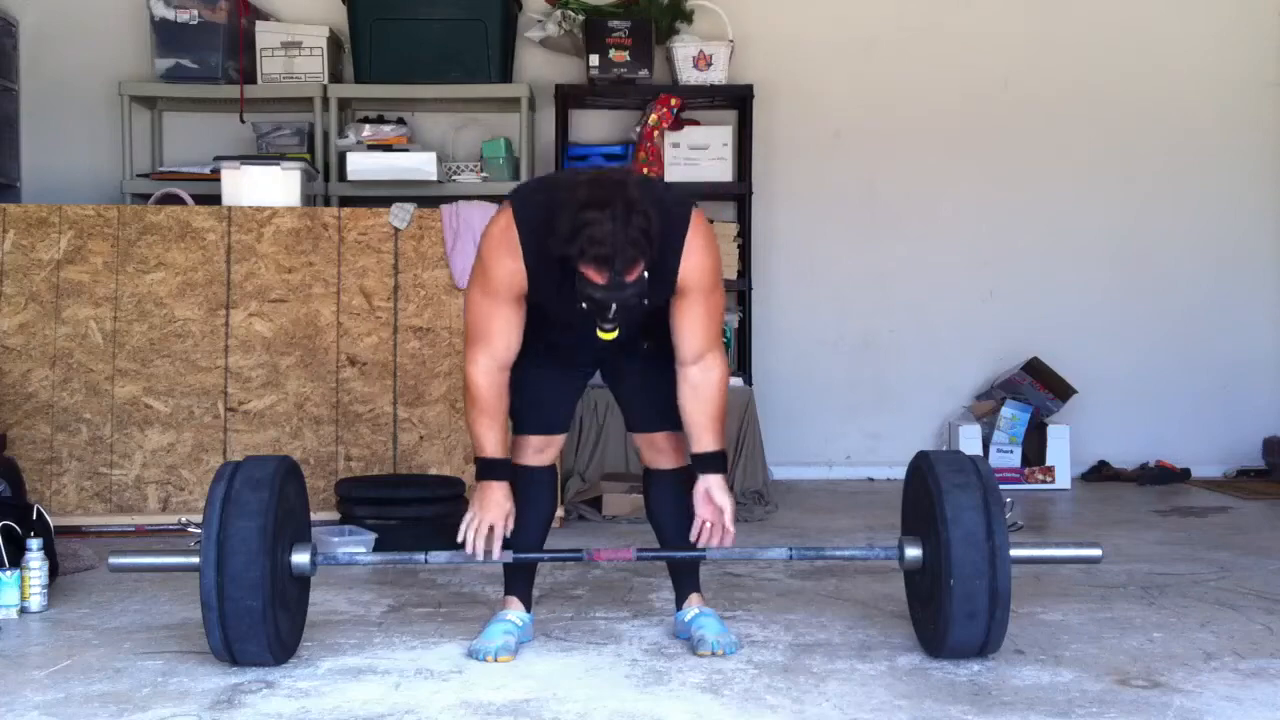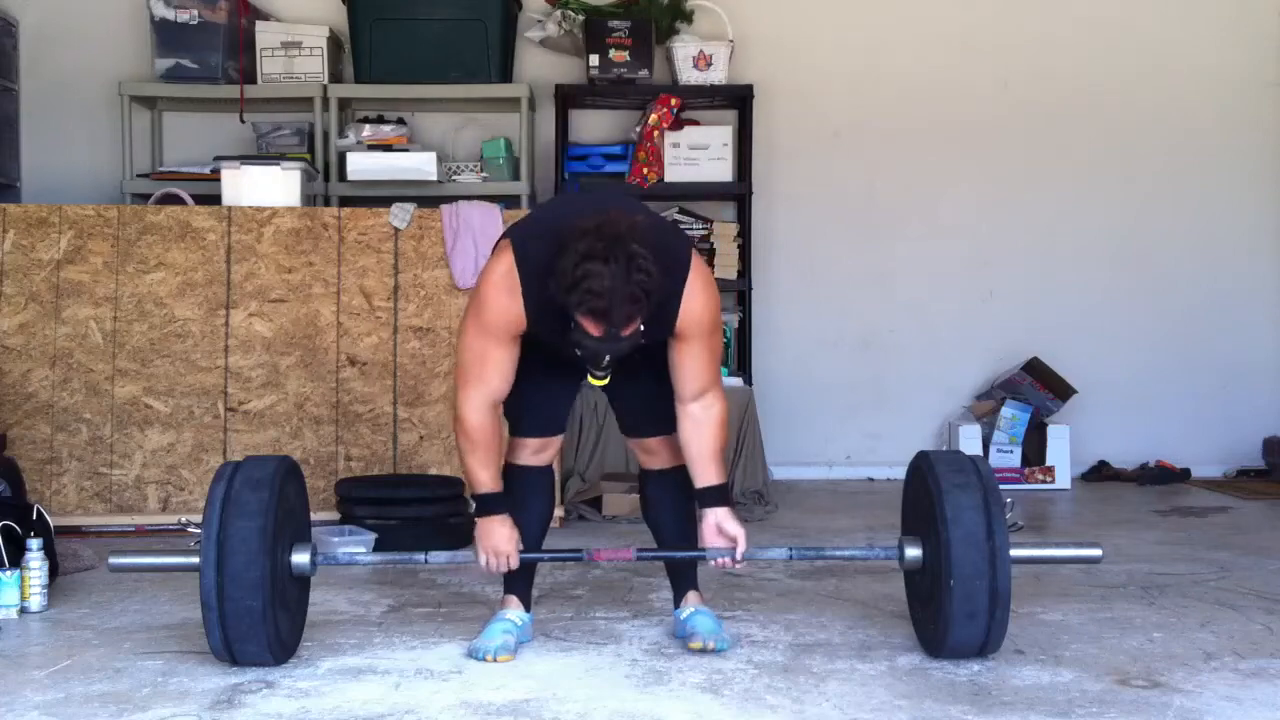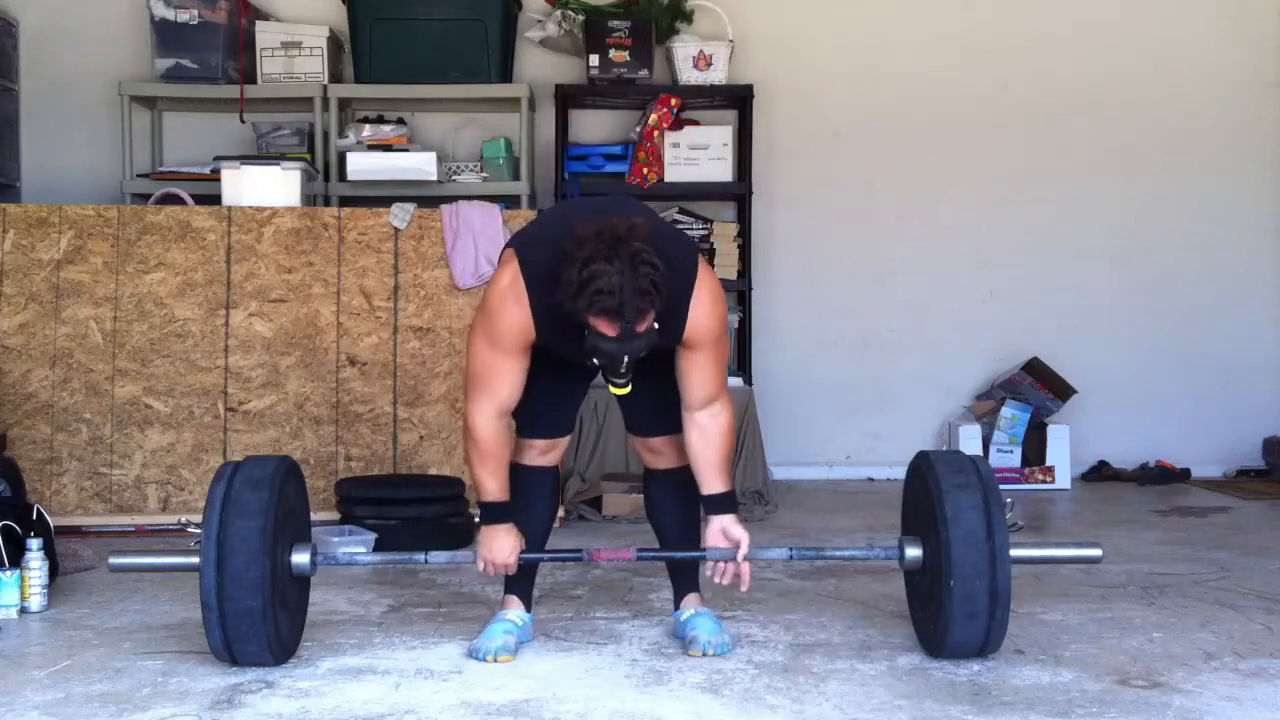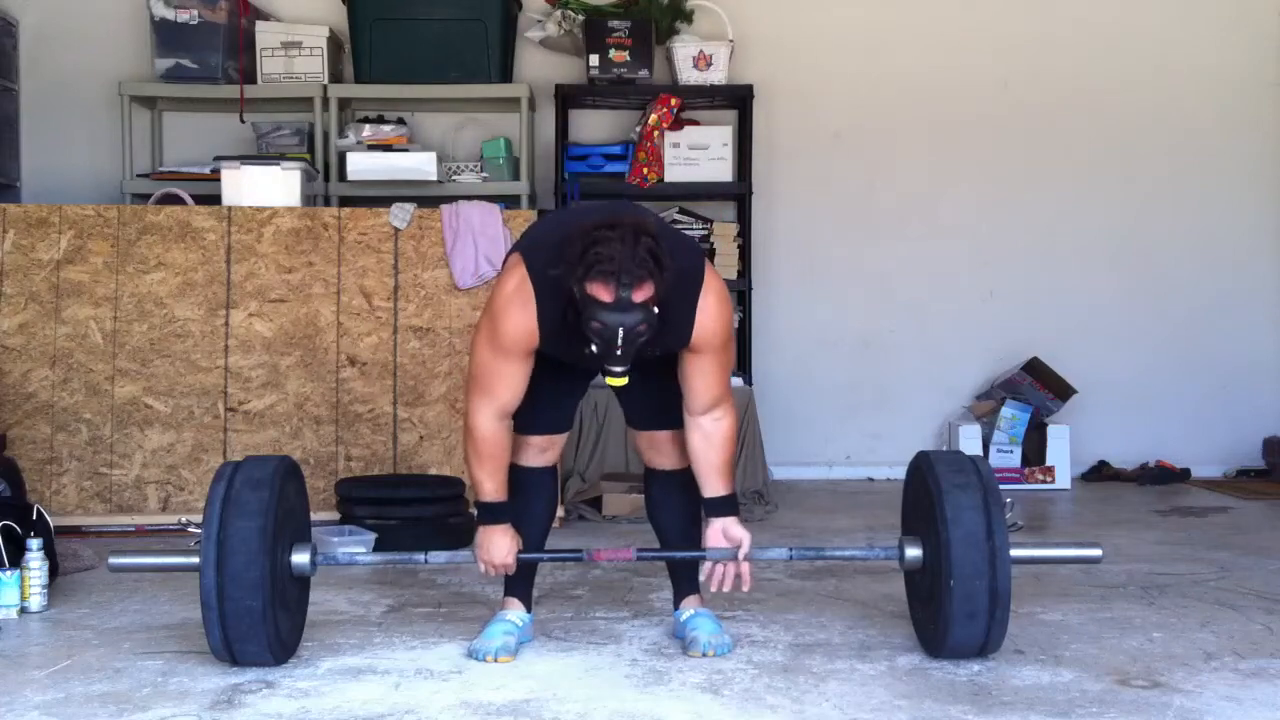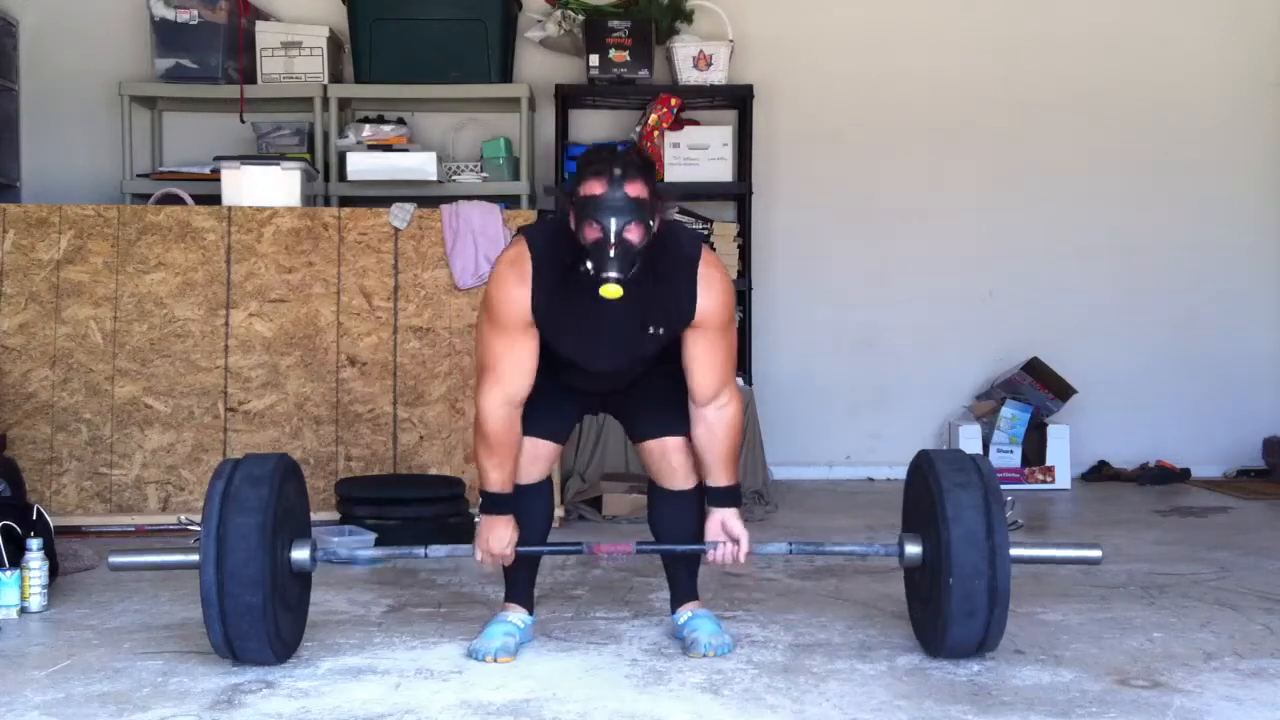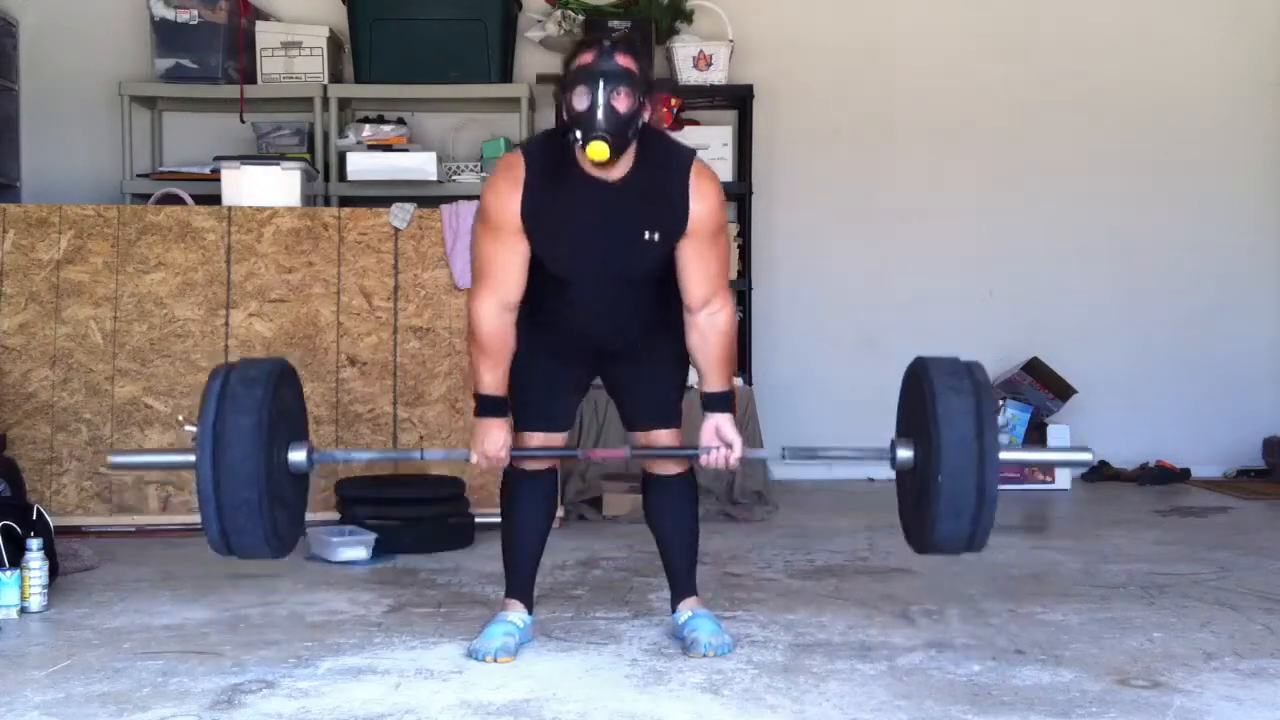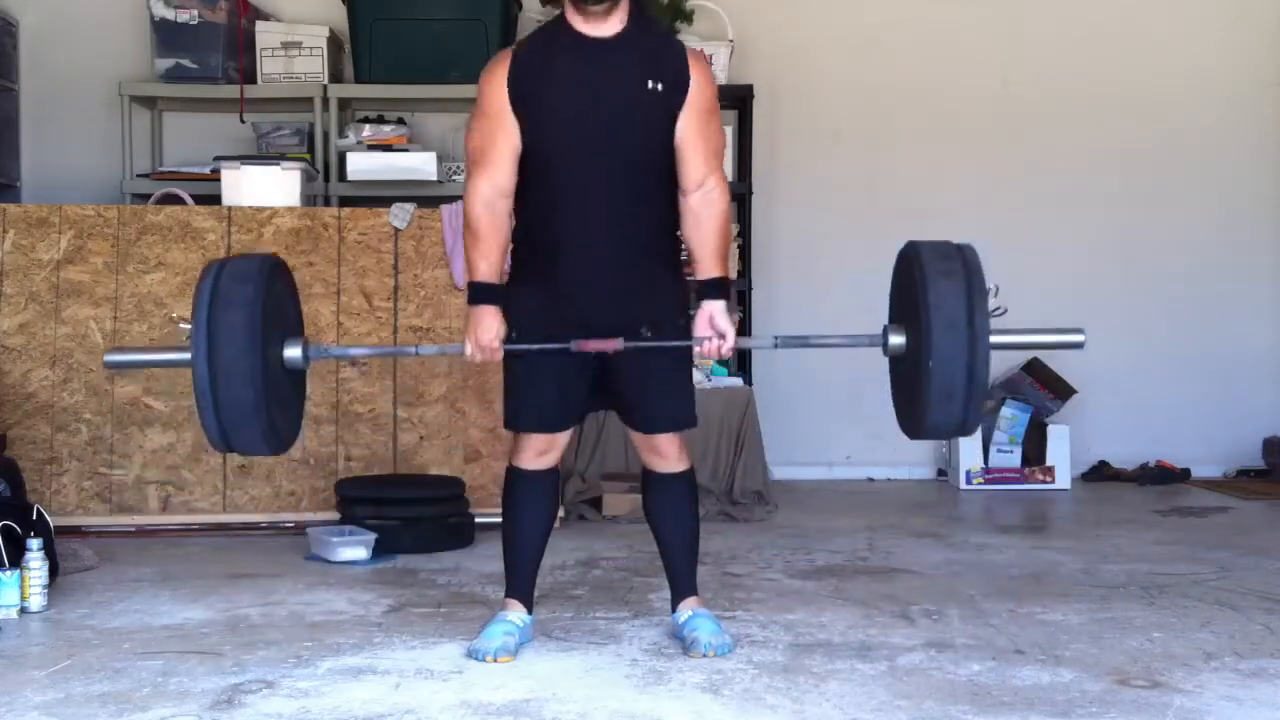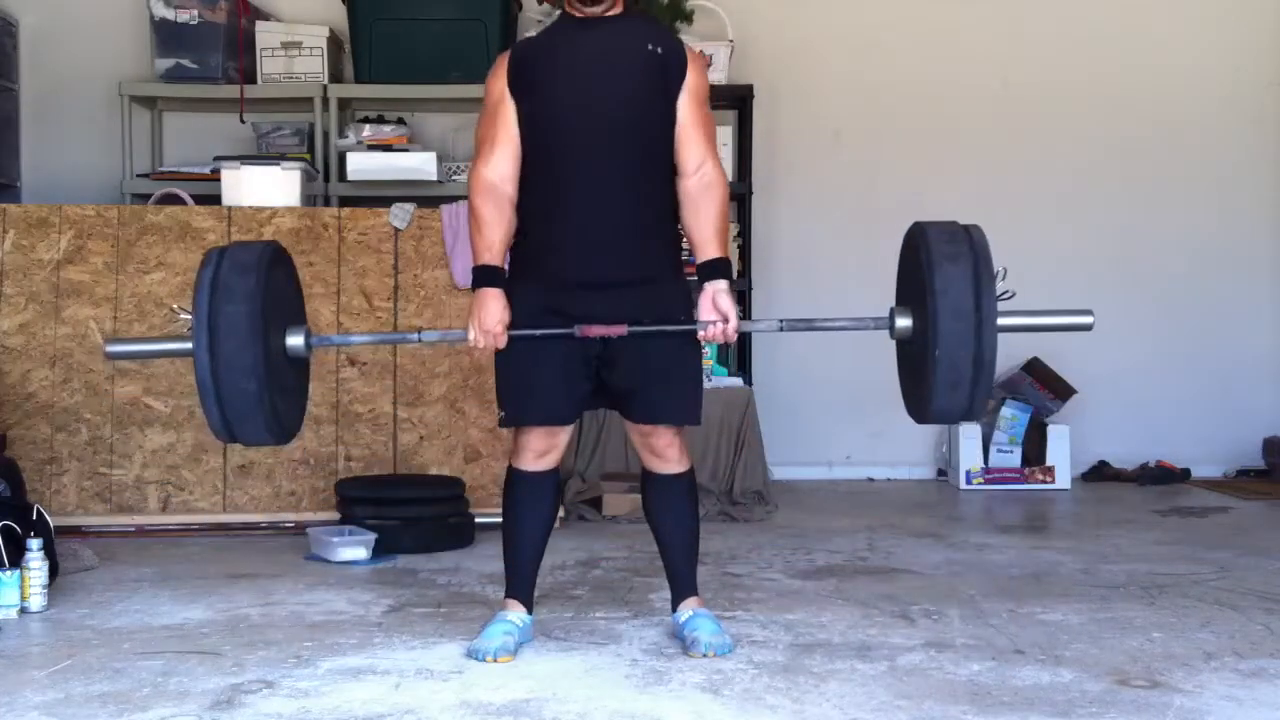
dt=0.3s
person 1, frame 1
left shoulder: (687, 238)
right shoulder: (514, 239)
left elbow: (699, 360)
right elbow: (488, 365)
left wrist: (711, 470)
right wrist: (492, 476)
left hip: (648, 331)
right hip: (547, 332)
left knee: (666, 446)
right knee: (533, 446)
left ankle: (691, 604)
right ankle: (516, 607)
person 1, frame 2
left shoulder: (688, 283)
right shoulder: (511, 278)
left elbow: (698, 400)
right elbow: (477, 399)
left wrist: (714, 503)
right wrist: (490, 510)
right hip: (543, 339)
left knee: (660, 448)
right knee: (532, 446)
left ankle: (689, 601)
right ankle: (515, 606)
person 1, frame 3
left shoulder: (695, 292)
right shoulder: (518, 287)
left elbow: (705, 409)
right elbow: (486, 413)
left wrist: (721, 511)
right wrist: (495, 518)
right hip: (552, 342)
left knee: (666, 448)
right knee: (537, 447)
left ankle: (690, 601)
right ankle: (515, 605)
person 1, frame 4
left shoulder: (701, 294)
right shoulder: (523, 292)
left elbow: (709, 413)
right elbow: (488, 414)
left wrist: (721, 512)
right wrist: (493, 518)
left knee: (668, 449)
right knee: (535, 445)
left ankle: (689, 602)
right ankle: (515, 607)
person 1, frame 5
left shoulder: (698, 273)
right shoulder: (523, 270)
left elbow: (714, 399)
right elbow: (501, 398)
left wrist: (723, 502)
right wrist: (496, 510)
left hip: (650, 371)
right hip: (554, 371)
left knee: (675, 462)
right knee: (527, 461)
left ankle: (688, 606)
right ankle: (516, 610)
person 1, frame 6
left shoulder: (690, 183)
right shoulder: (518, 180)
left elbow: (708, 305)
right elbow: (495, 304)
left wrist: (718, 408)
right wrist: (490, 411)
left hip: (647, 333)
right hip: (549, 330)
left knee: (664, 450)
right knee: (532, 449)
left ankle: (688, 604)
right ankle: (516, 607)
person 1, frame 7
left shoulder: (680, 64)
right shoulder: (515, 68)
left elbow: (702, 189)
right elbow: (489, 190)
left wrist: (714, 294)
right wrist: (484, 300)
left hip: (650, 300)
right hip: (543, 302)
left knee: (663, 445)
right knee: (536, 447)
left ankle: (688, 603)
right ankle: (516, 607)
person 1, frame 8
right shoulder: (520, 62)
left elbow: (699, 169)
right elbow: (495, 177)
left wrist: (715, 275)
right wrist: (488, 283)
left hip: (651, 293)
right hip: (544, 295)
left knee: (663, 445)
right knee: (536, 447)
left ankle: (688, 603)
right ankle: (516, 608)
